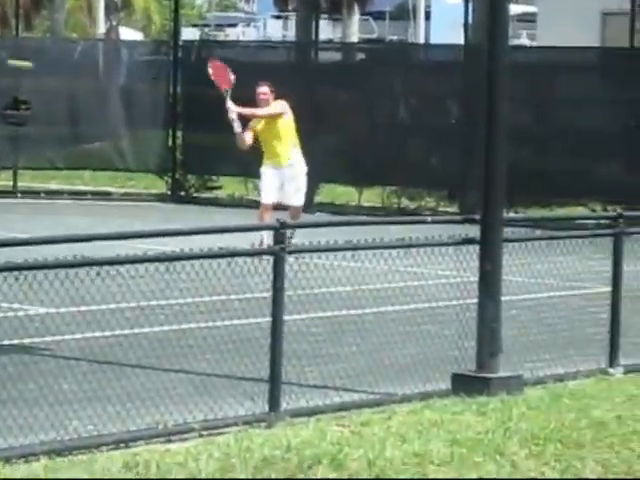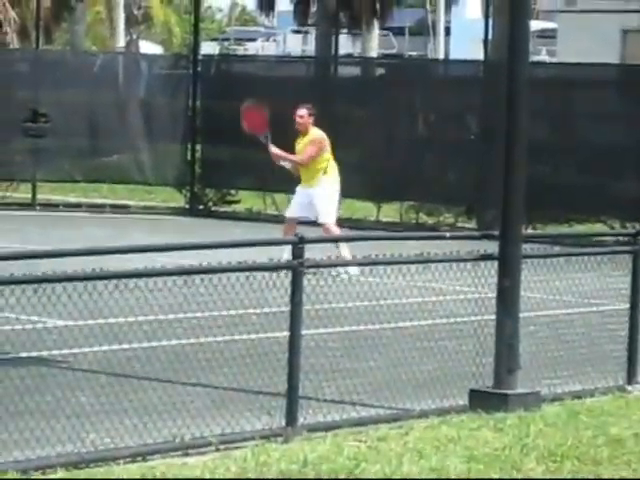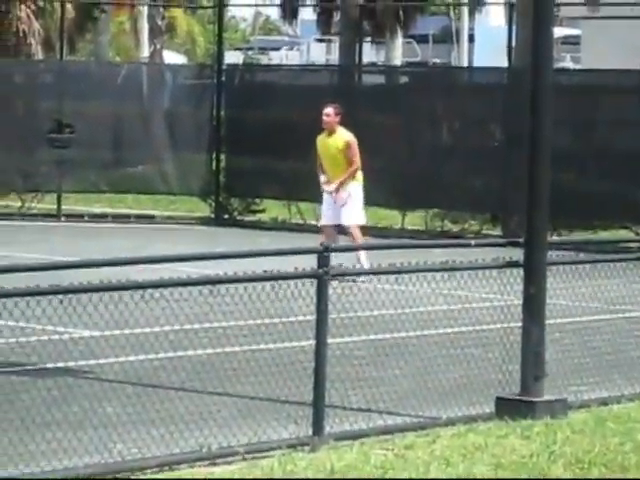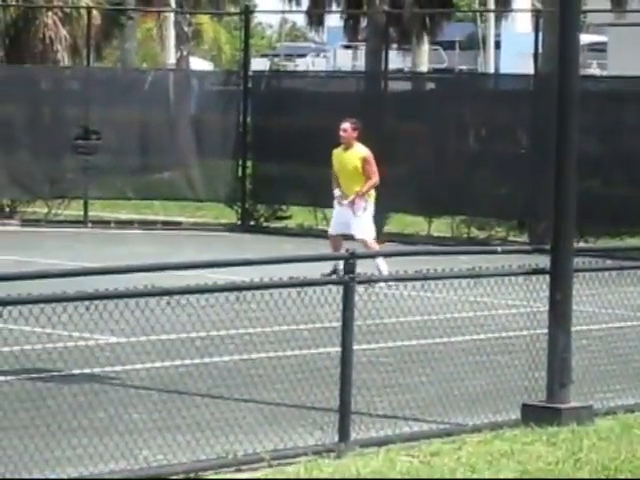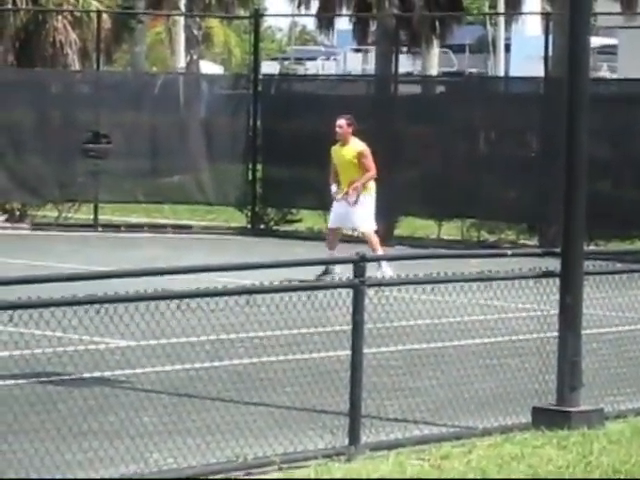
dt=0.4s
person 1, frame 1
left shoulder: (281, 105)
right shoulder: (254, 123)
left elbow: (261, 113)
right elbow: (244, 145)
left wrist: (238, 110)
right wrist: (235, 122)
left hip: (293, 163)
right hip: (271, 166)
left knee: (296, 205)
right knee: (266, 204)
left ankle: (292, 233)
right ankle: (263, 243)
person 1, frame 2
left shoulder: (318, 137)
right shoulder: (299, 140)
left elbow: (303, 161)
right elbow: (297, 167)
left wrist: (279, 153)
right wrist: (282, 161)
left hip: (326, 184)
right hip: (307, 185)
left knee: (327, 223)
right knee: (290, 219)
left ankle: (347, 260)
person 1, frame 3
left shoulder: (347, 139)
right shoulder: (320, 139)
left elbow: (356, 165)
left wrist: (339, 183)
right wrist: (322, 178)
left hip: (349, 186)
right hip: (331, 188)
left knee: (351, 225)
right knee: (327, 226)
left ankle: (363, 263)
person 1, frame 4
left shoulder: (363, 153)
right shoulder: (336, 153)
left elbow: (374, 178)
left wrist: (360, 194)
right wrist: (337, 192)
left hip: (360, 201)
right hip: (343, 201)
left knee: (365, 237)
right knee: (333, 234)
left ankle: (384, 272)
right ankle: (338, 268)
person 1, frame 5
left shoulder: (360, 149)
right shoulder: (334, 150)
left elbow: (372, 172)
left wrist: (355, 186)
right wrist: (334, 186)
left hip: (363, 194)
right hip: (345, 195)
left knee: (365, 230)
right knee: (332, 229)
left ankle: (383, 266)
right ankle: (331, 268)
